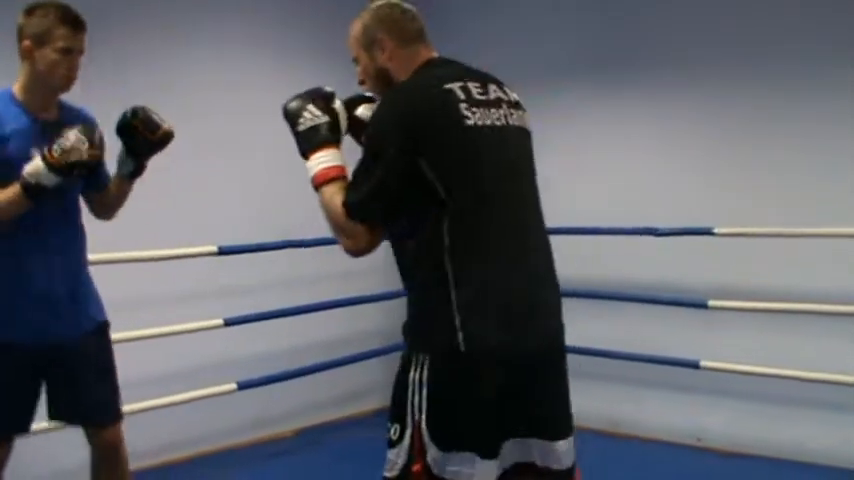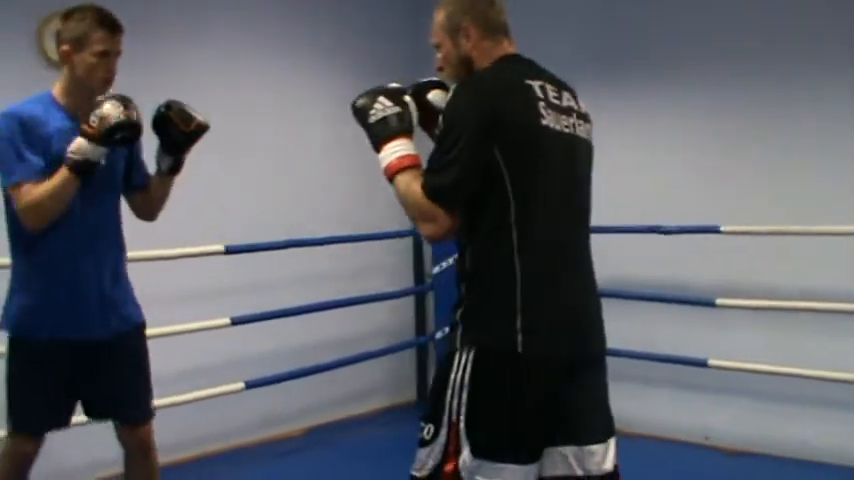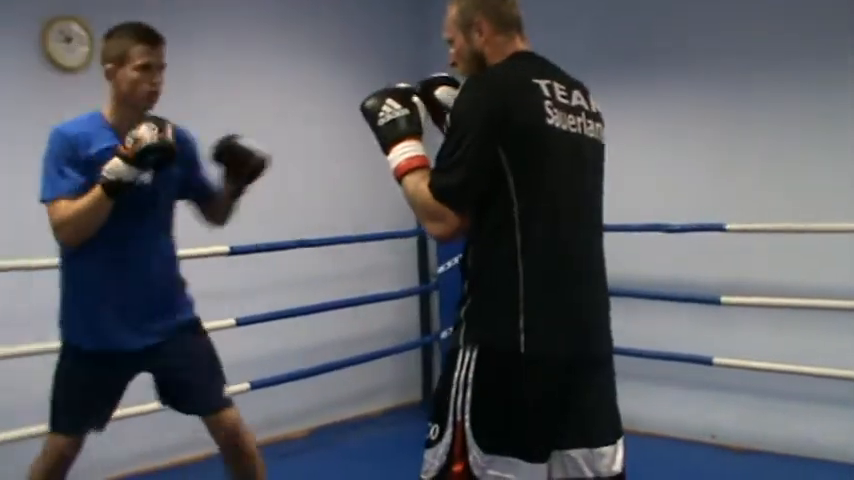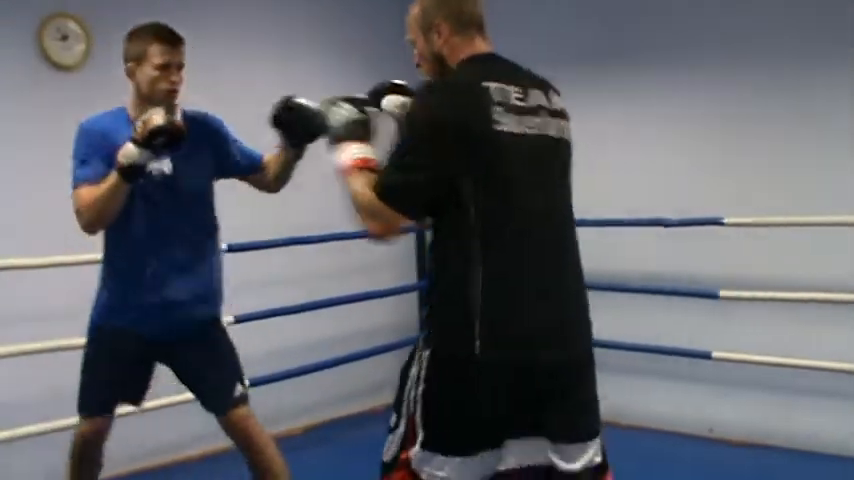
dt=0.4s
person 1, frame 1
left shoulder: (405, 104)
right shoulder: (500, 93)
left elbow: (356, 235)
left wrist: (319, 149)
left hip: (461, 333)
right hip: (537, 323)
person 1, frame 2
left shoulder: (482, 93)
right shoulder: (567, 99)
left elbow: (434, 220)
left wrist: (392, 140)
right wrist: (447, 127)
left hip: (504, 334)
right hip: (577, 328)
person 1, frame 3
left shoulder: (490, 90)
right shoulder: (581, 99)
left elbow: (443, 219)
left wrist: (402, 142)
right wrist: (458, 122)
left hip: (507, 333)
right hip: (584, 330)
person 1, frame 4
left shoulder: (446, 97)
right shoulder: (547, 97)
left elbow: (382, 220)
left wrist: (349, 143)
left hip: (475, 335)
right hip: (561, 328)
person 2, frame 1
left shoulder: (80, 125)
left elbow: (104, 207)
left wrist: (135, 161)
right wrist: (40, 172)
left hip: (77, 315)
left knee: (108, 438)
person 2, frame 2
left shoulder: (115, 124)
left elbow: (148, 208)
left wrist: (173, 154)
right wrist: (84, 149)
left hip: (114, 315)
right hip: (43, 320)
left knee: (140, 437)
person 2, frame 3
left shoulder: (174, 143)
right shoulder: (70, 140)
left elbow: (217, 214)
right elbow: (68, 232)
left wrist: (237, 181)
right wrist: (121, 166)
left hip: (168, 318)
right hip: (93, 328)
left knee: (231, 428)
person 2, frame 4
left shoulder: (203, 130)
right shoulder: (97, 133)
left elbow: (270, 179)
right elbow: (90, 219)
left wrist: (294, 140)
right wrist: (133, 154)
left hip: (192, 312)
right hip: (121, 314)
left knee: (241, 422)
right knee: (90, 431)
